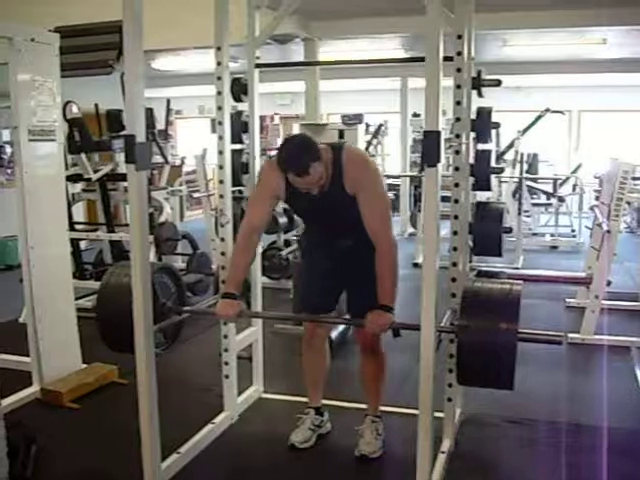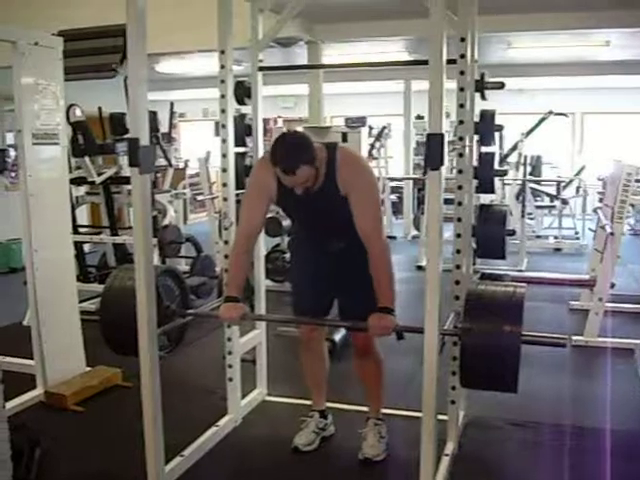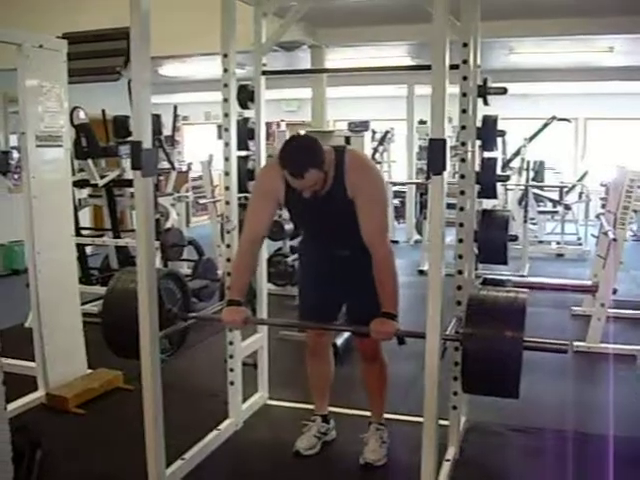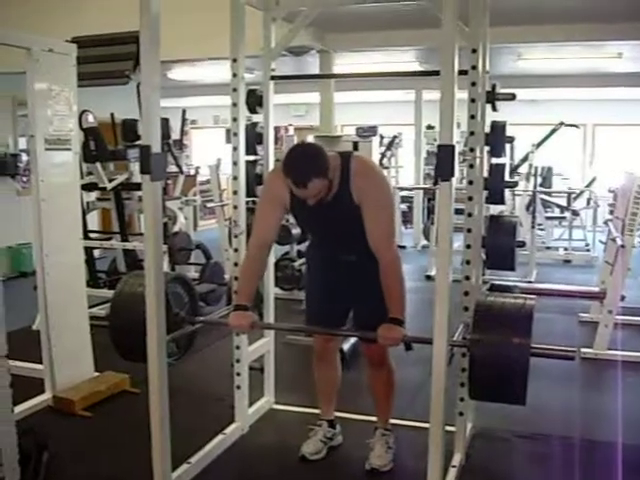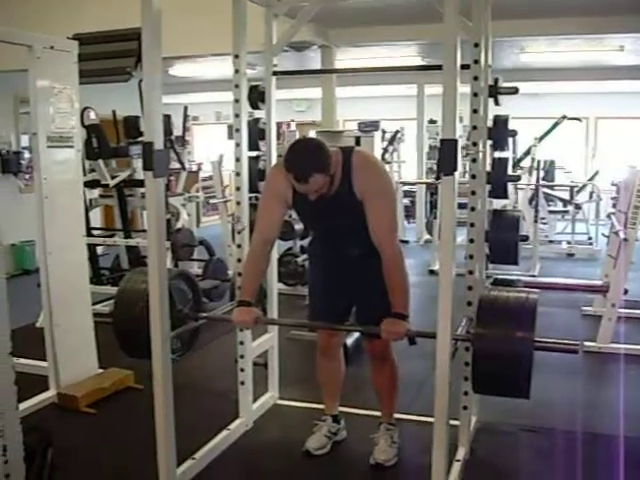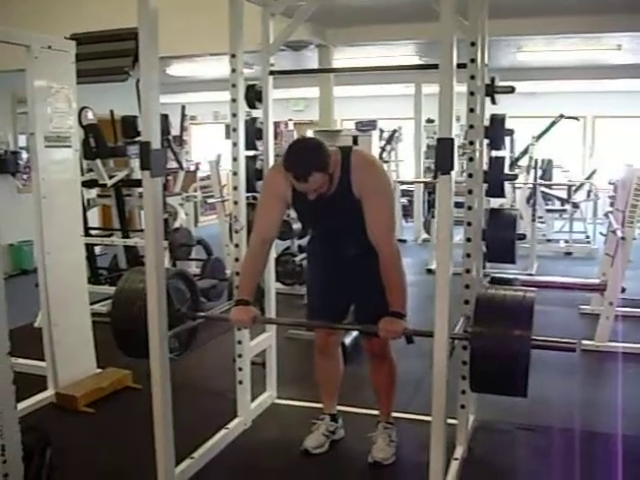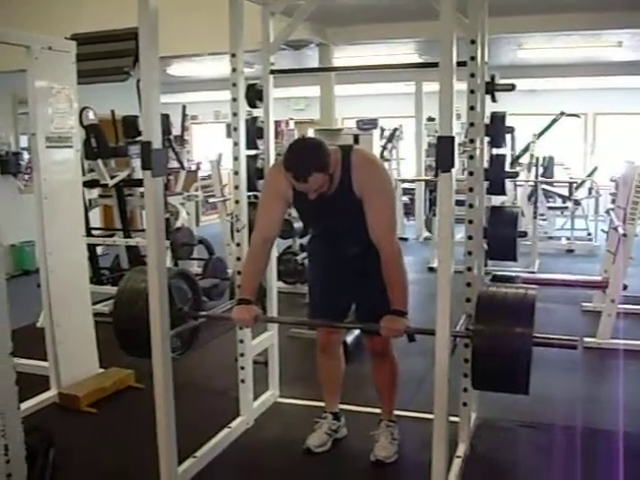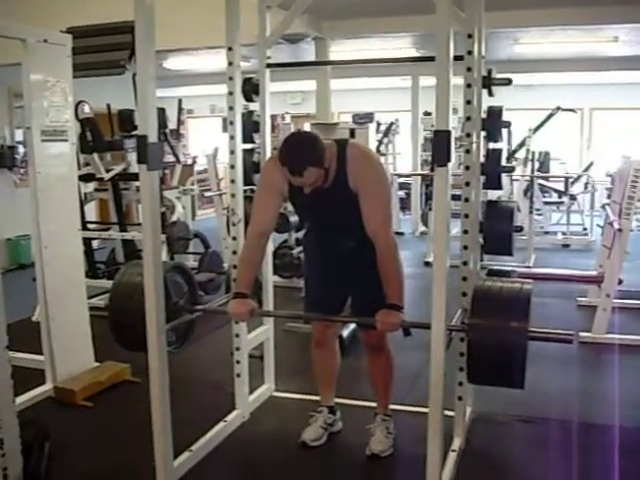
dt=0.4s
person 1, frame 1
left shoulder: (357, 166)
right shoulder: (273, 173)
left elbow: (384, 239)
right elbow: (250, 231)
left wrist: (385, 306)
right wrist: (230, 293)
left hip: (363, 249)
right hip: (318, 246)
left knee: (369, 336)
right knee: (312, 330)
left ankle: (373, 419)
right ankle: (316, 414)
person 1, frame 2
left shoulder: (350, 167)
right shoulder: (264, 173)
left elbow: (374, 240)
right elbow: (246, 235)
left wrist: (385, 308)
right wrist: (232, 297)
left hip: (354, 252)
right hip: (309, 251)
left knee: (363, 341)
right knee: (309, 335)
left ankle: (375, 423)
right ankle: (320, 416)
person 1, frame 3
left shoulder: (359, 172)
right shoulder: (271, 177)
left elbow: (379, 246)
right elbow: (251, 239)
left wrist: (388, 313)
right wrist: (235, 300)
left hip: (362, 258)
right hip: (317, 256)
left knee: (369, 346)
right knee: (316, 340)
left ankle: (377, 428)
right ankle: (322, 421)
person 1, frame 4
left shoulder: (365, 177)
right shoulder: (277, 183)
left elbow: (386, 251)
right elbow: (259, 244)
left wrist: (395, 319)
right wrist: (242, 305)
left hip: (370, 263)
right hip: (324, 261)
left knee: (376, 351)
right knee: (323, 345)
left ankle: (383, 433)
right ankle: (327, 426)
person 1, frame 5
left shoulder: (367, 172)
right shoulder: (279, 179)
left elbow: (388, 246)
right elbow: (262, 240)
left wrist: (399, 314)
right wrist: (245, 301)
left hip: (371, 258)
right hip: (326, 256)
left knee: (378, 346)
right knee: (326, 341)
left ankle: (388, 428)
right ankle: (332, 421)
person 1, frame 6
left shoulder: (365, 171)
right shoulder: (278, 179)
left elbow: (386, 245)
right elbow: (261, 239)
left wrist: (397, 313)
right wrist: (244, 300)
left hip: (370, 257)
right hip: (325, 255)
left knee: (377, 345)
right knee: (325, 340)
left ankle: (386, 427)
right ankle: (330, 420)
person 1, frame 7
left shoulder: (366, 170)
right shoulder: (279, 177)
left elbow: (387, 243)
right elbow: (262, 238)
left wrist: (398, 311)
right wrist: (245, 299)
left hip: (371, 255)
right hip: (326, 254)
left knee: (379, 343)
right knee: (326, 338)
left ankle: (388, 425)
right ankle: (333, 418)
person 1, frame 8
left shoulder: (361, 163)
right shoulder: (275, 171)
left elbow: (382, 237)
right elbow: (258, 232)
left wrist: (394, 305)
right wrist: (241, 293)
left hip: (367, 249)
right hip: (322, 248)
left knee: (374, 337)
right knee: (322, 332)
left ankle: (383, 419)
right ankle: (328, 412)
